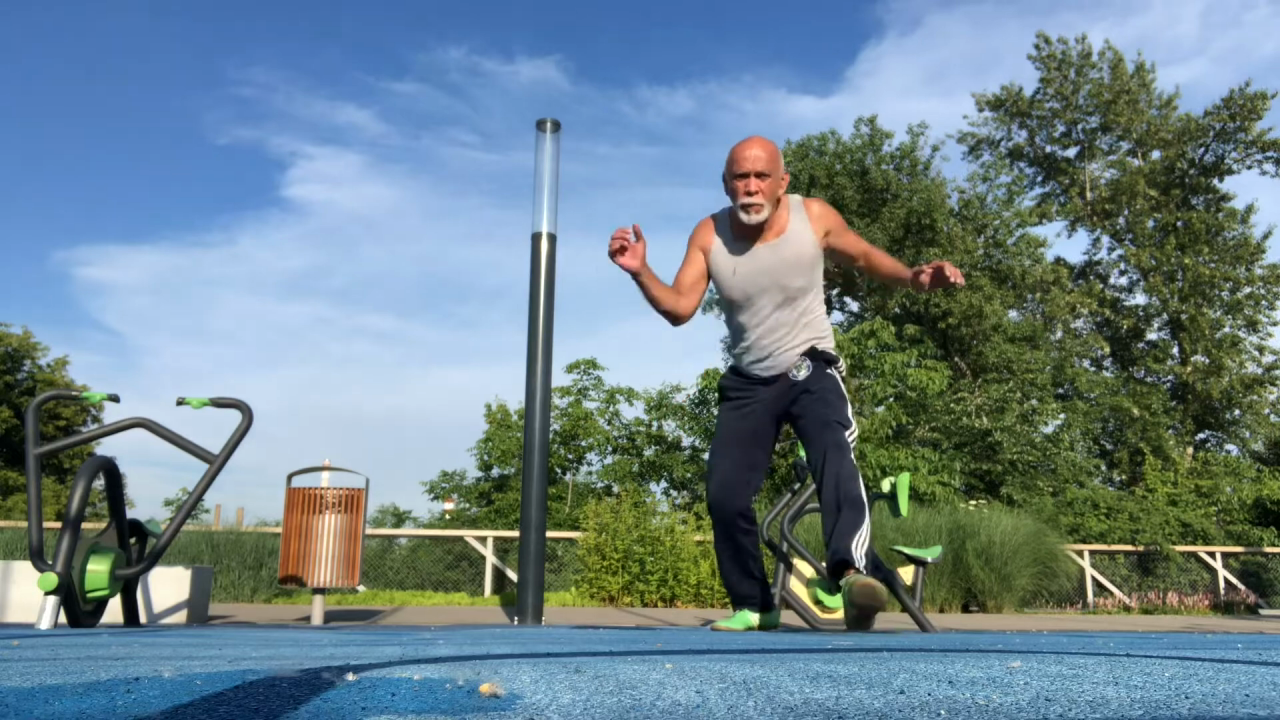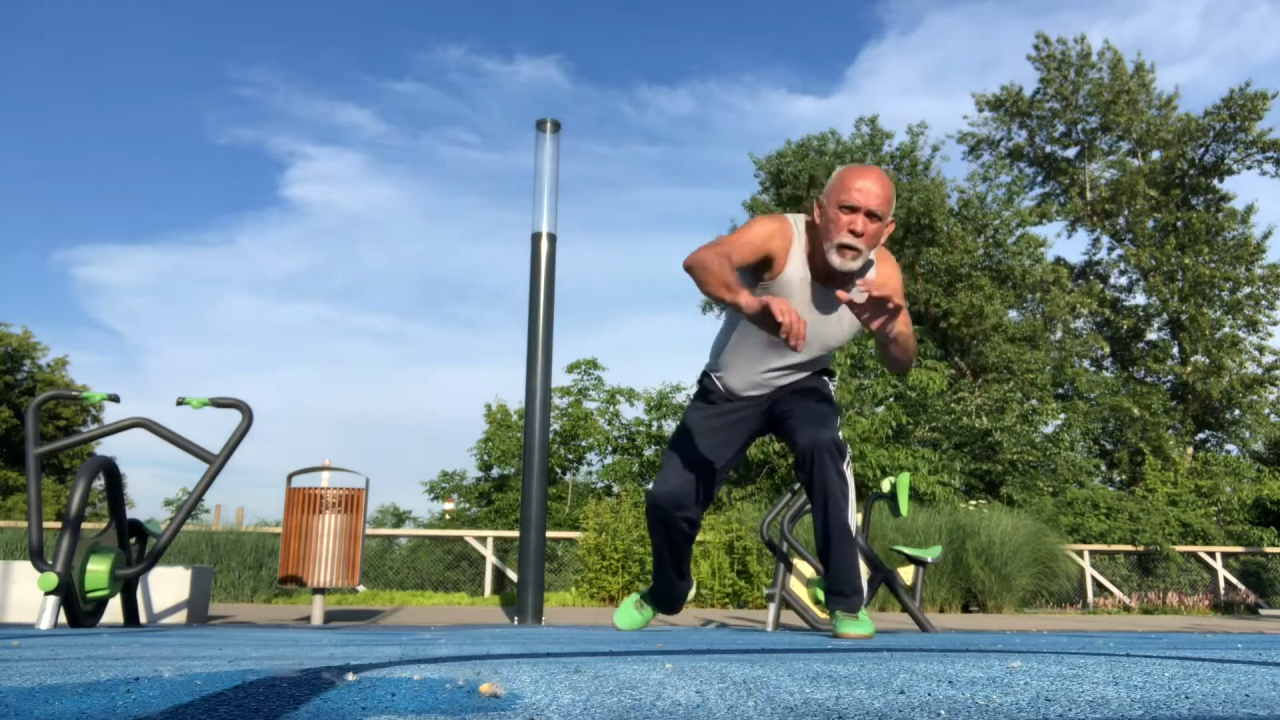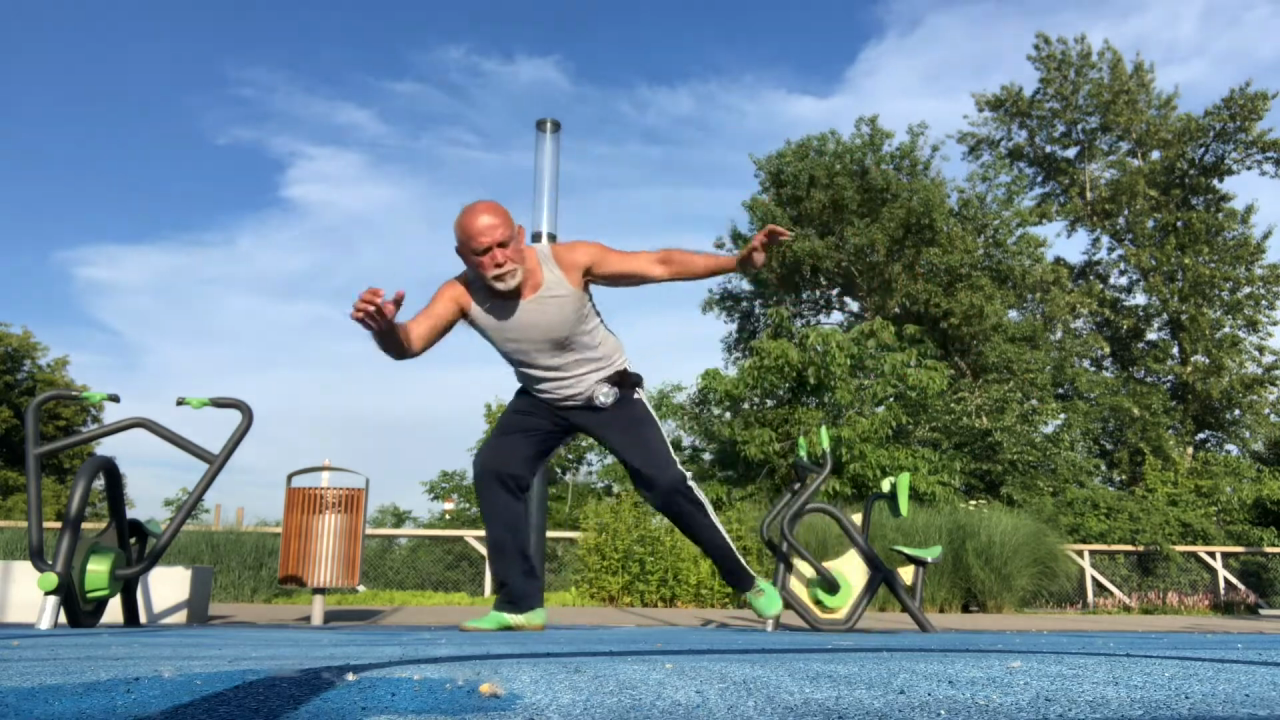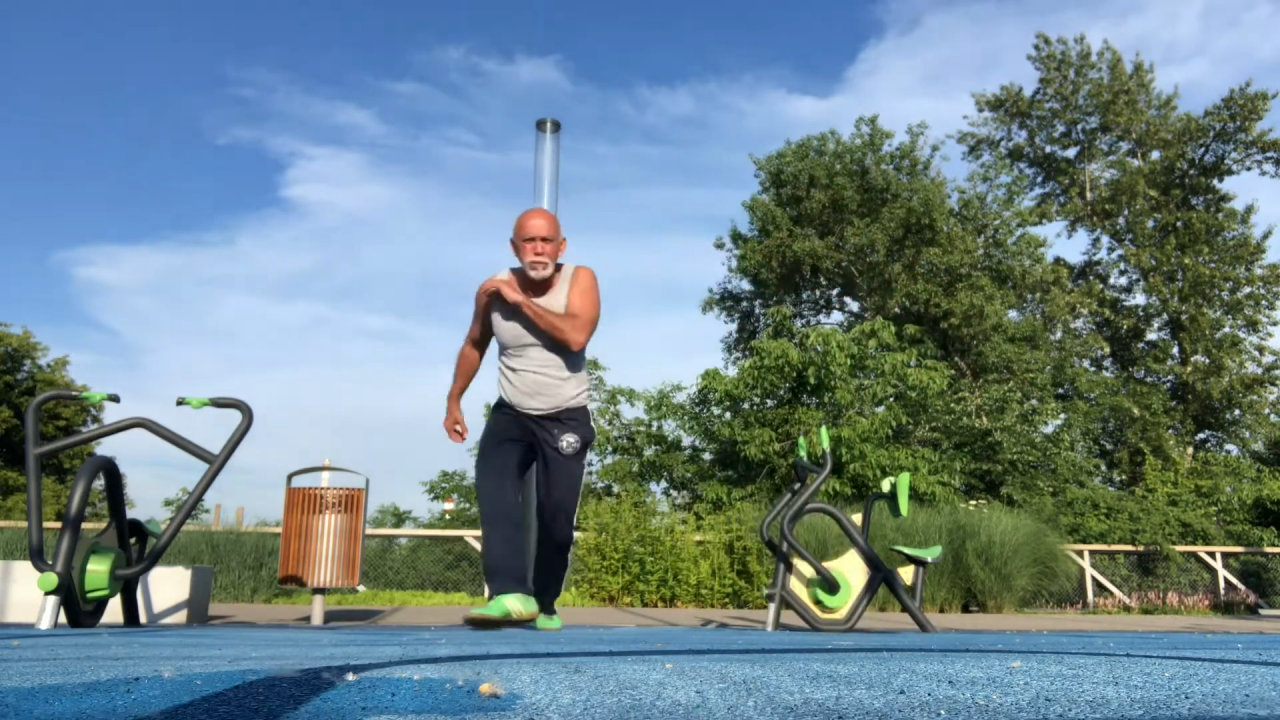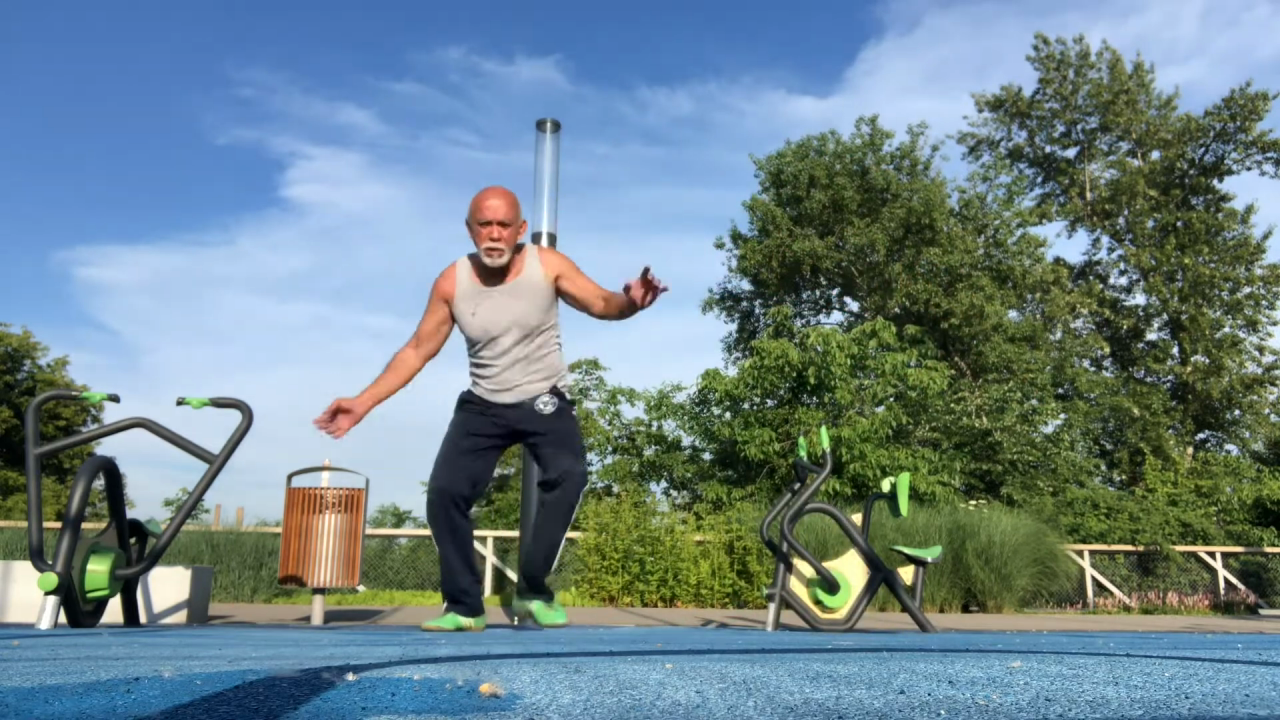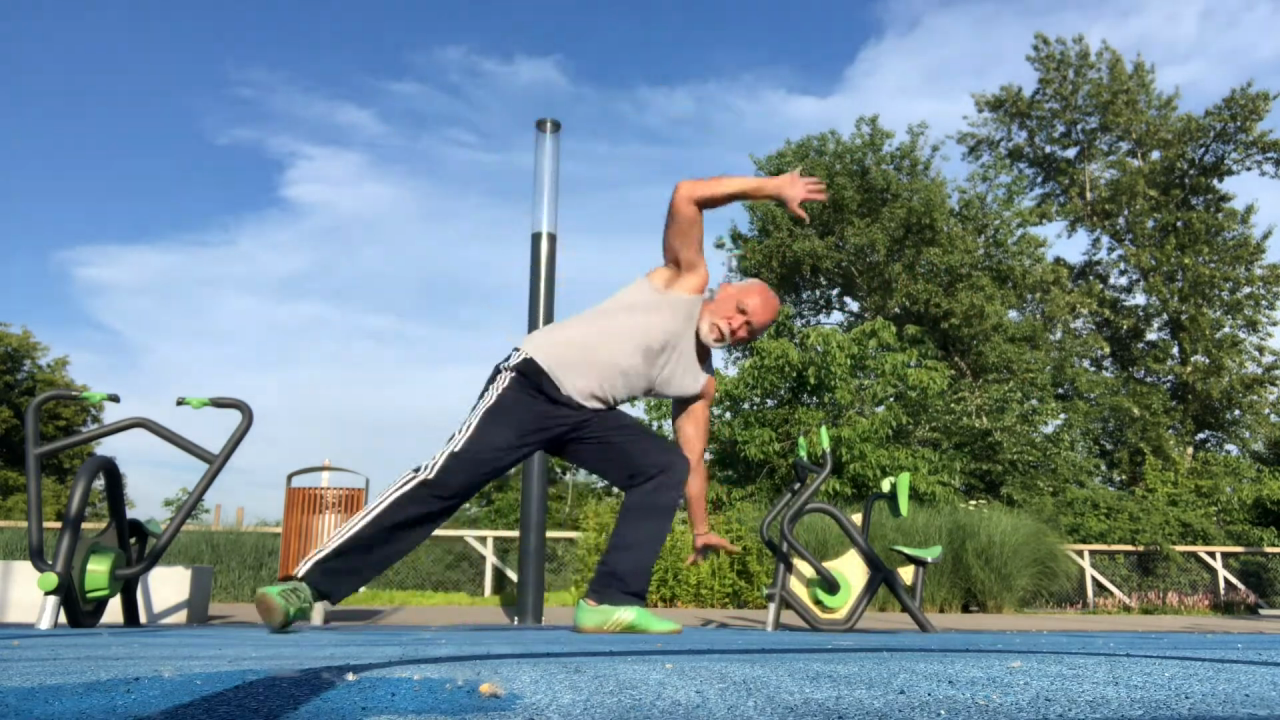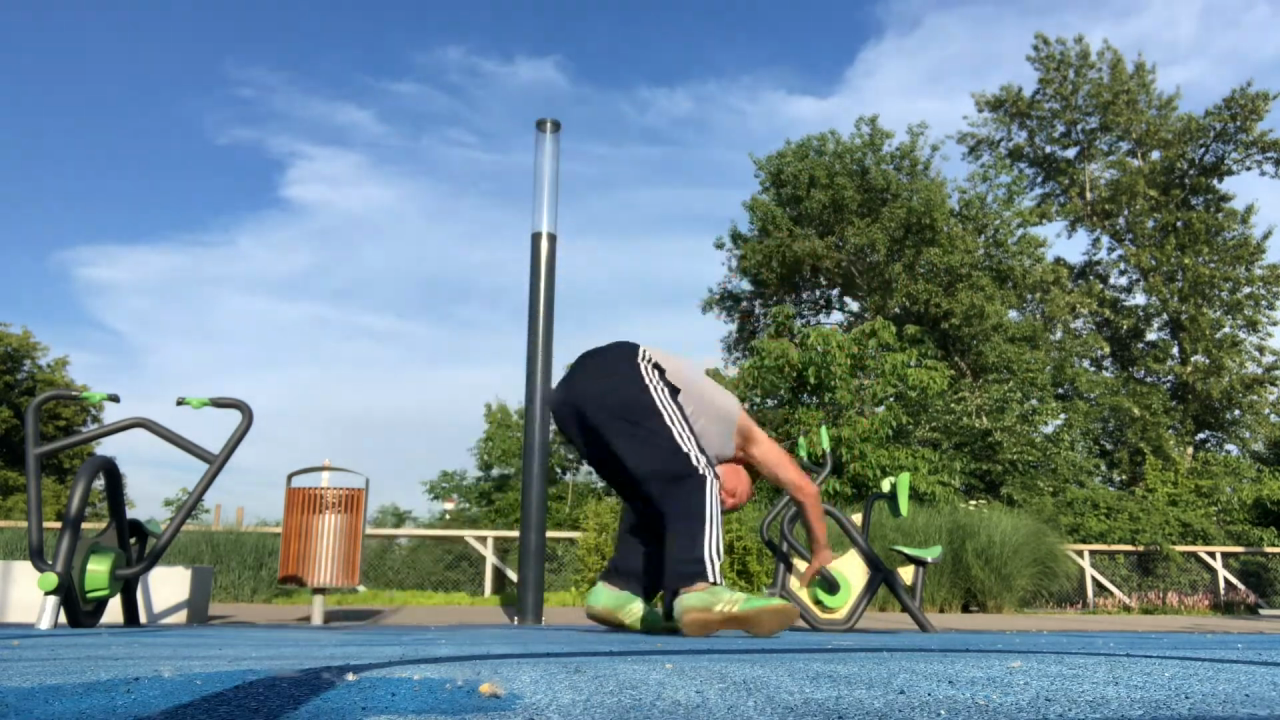
dt=0.7s
person 1, frame 1
left shoulder: (814, 217)
right shoulder: (709, 231)
left elbow: (865, 257)
right elbow: (679, 310)
left wrist: (917, 276)
right wrist: (640, 272)
left hip: (811, 372)
right hip: (748, 382)
left knee: (832, 451)
right knee: (725, 496)
left ankle: (853, 575)
right ankle: (755, 604)
person 1, frame 2
left shoulder: (882, 271)
right shoulder: (776, 235)
left elbow: (898, 360)
right elbow: (701, 260)
left wrist: (889, 324)
right wrist: (750, 303)
left hip: (803, 388)
right hip: (727, 392)
left knee: (825, 452)
right knee: (669, 500)
left ankle: (848, 604)
right ankle: (665, 596)
person 1, frame 3
left shoulder: (569, 260)
right shoulder: (461, 294)
left elbow: (661, 264)
right elbow: (408, 343)
left wrist: (743, 258)
right wrist: (382, 328)
left hip: (607, 389)
right hip: (540, 399)
left knee: (665, 481)
right knee: (493, 472)
left ankle: (743, 581)
right ankle: (519, 604)
person 1, frame 4
left shoulder: (581, 279)
right shoulder: (492, 292)
left elbow: (576, 337)
right elbow: (474, 345)
left wrist: (522, 301)
right wrist: (453, 402)
left hip: (566, 419)
right hip: (512, 414)
left knee: (557, 522)
right knee: (493, 480)
left ankle: (544, 603)
right ankle: (511, 595)
person 1, frame 5
left shoulder: (549, 266)
right shoulder: (452, 281)
left elbow: (606, 306)
right elbow: (418, 349)
left wrist: (634, 300)
right wrist: (363, 402)
left hip: (543, 401)
right hip: (483, 405)
left knee: (568, 472)
right knee: (445, 492)
left ankle: (533, 592)
right ankle: (465, 606)
person 1, frame 6
left shoulder: (701, 383)
right shoulder: (687, 280)
left elbow: (690, 456)
right elbow: (686, 196)
left wrist: (700, 526)
right wrist: (773, 186)
left hip: (587, 417)
right hip: (532, 381)
left knee: (666, 469)
right knee: (447, 477)
left ankle: (610, 602)
right ankle: (310, 583)
person 1, frame 7
right shoulder: (743, 435)
right elbow: (804, 489)
right wrist: (820, 547)
left hip: (572, 390)
right hip: (628, 371)
left knee: (652, 502)
right knee: (693, 482)
left ankle: (620, 593)
right ankle: (700, 592)
